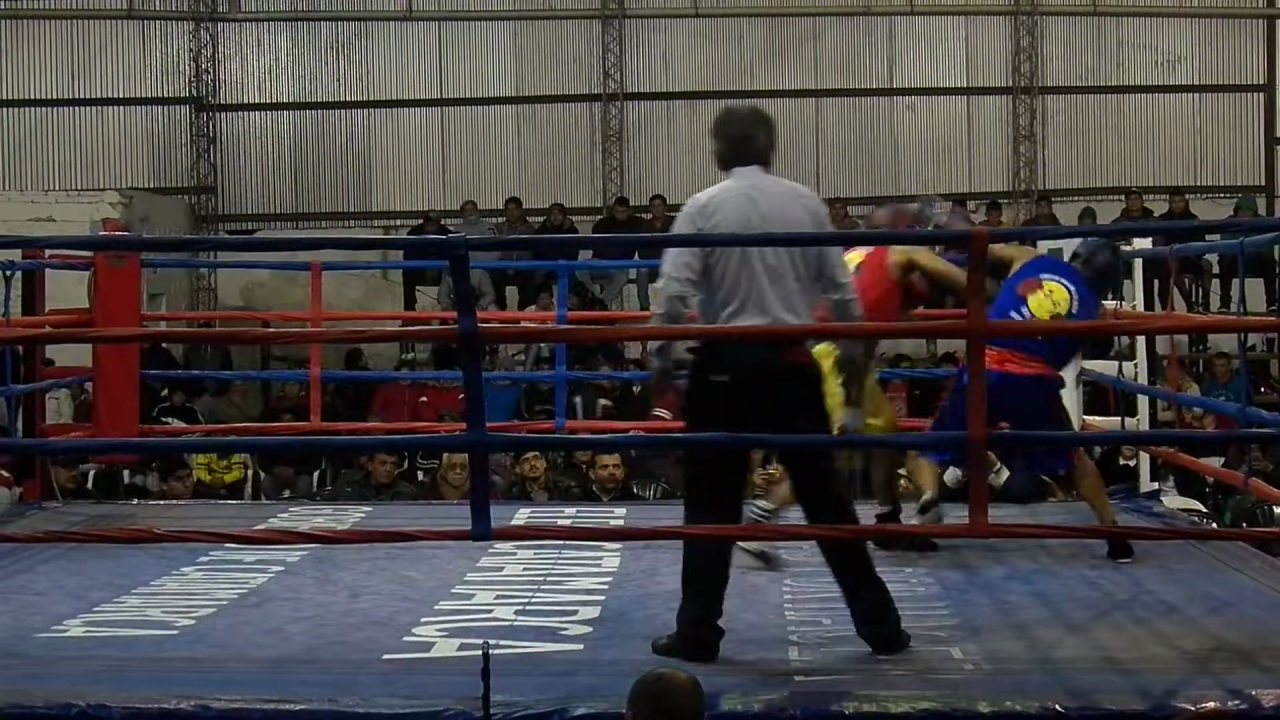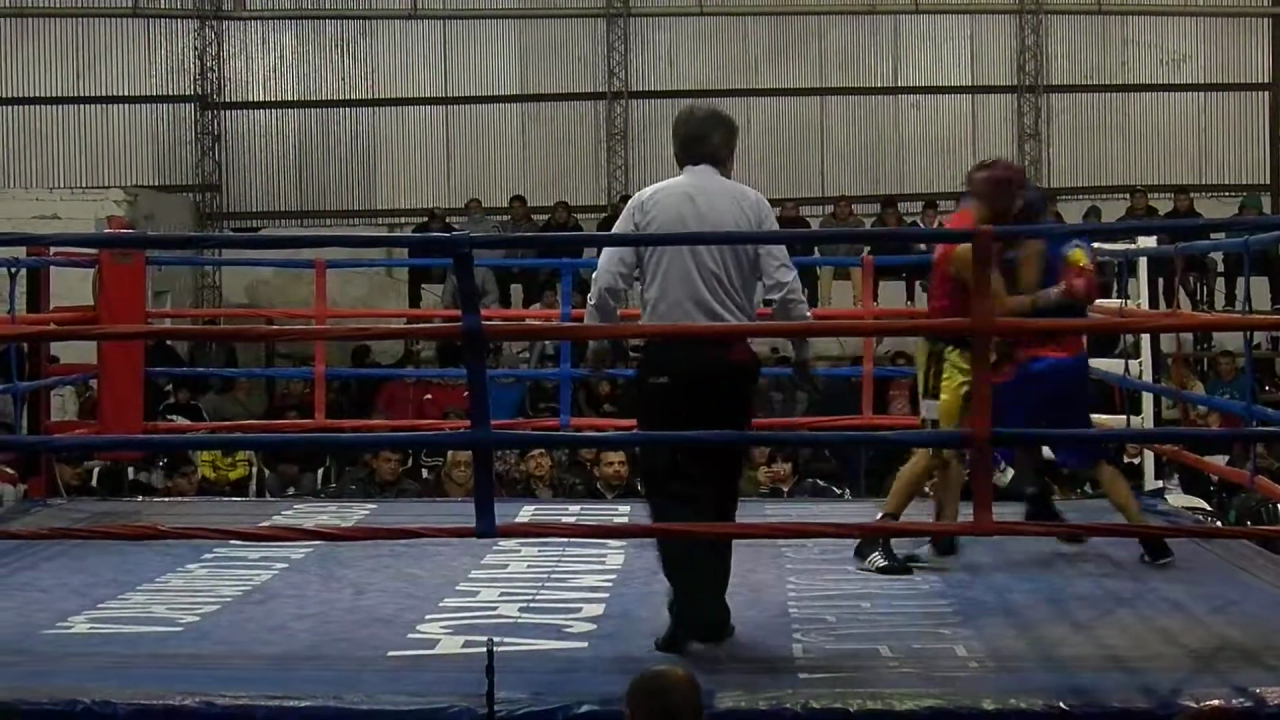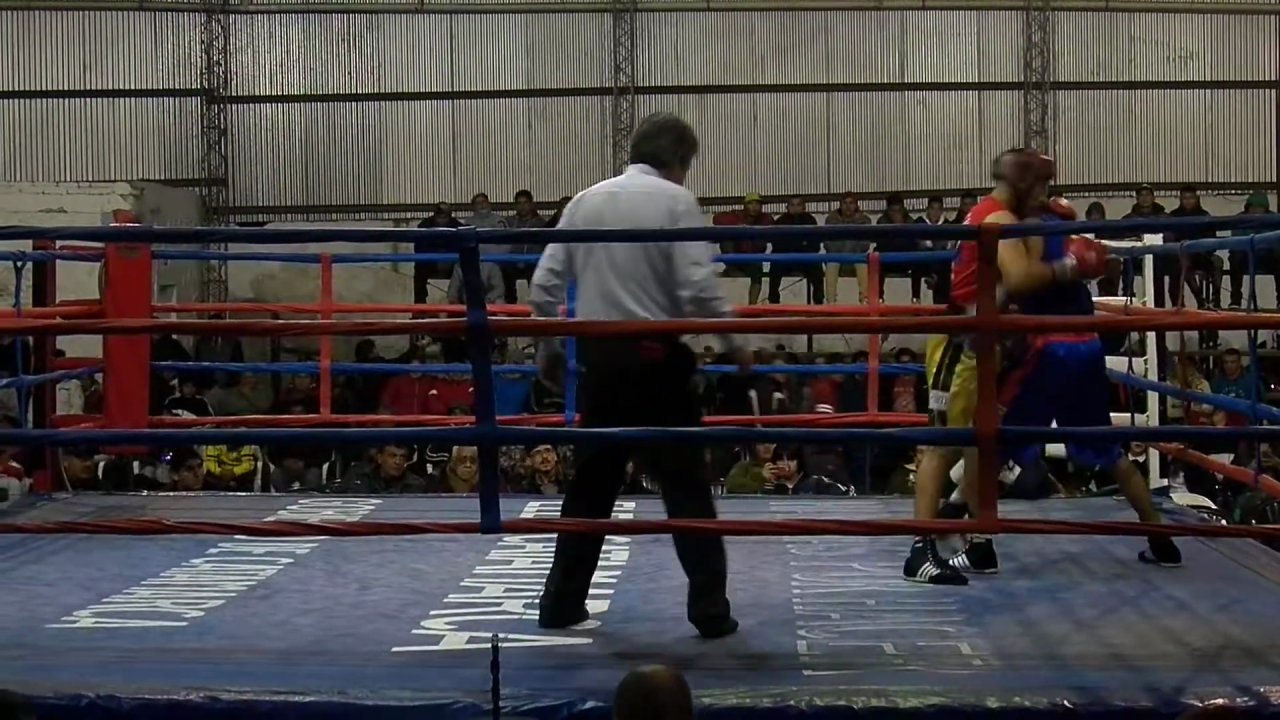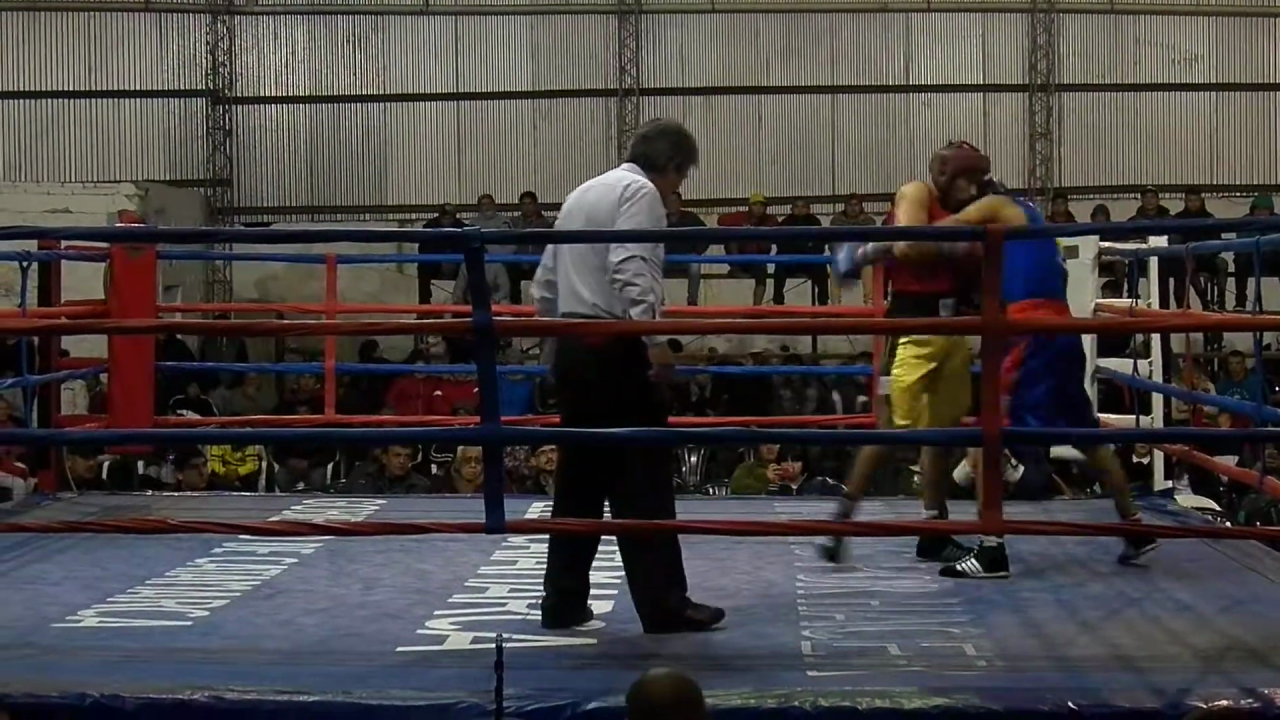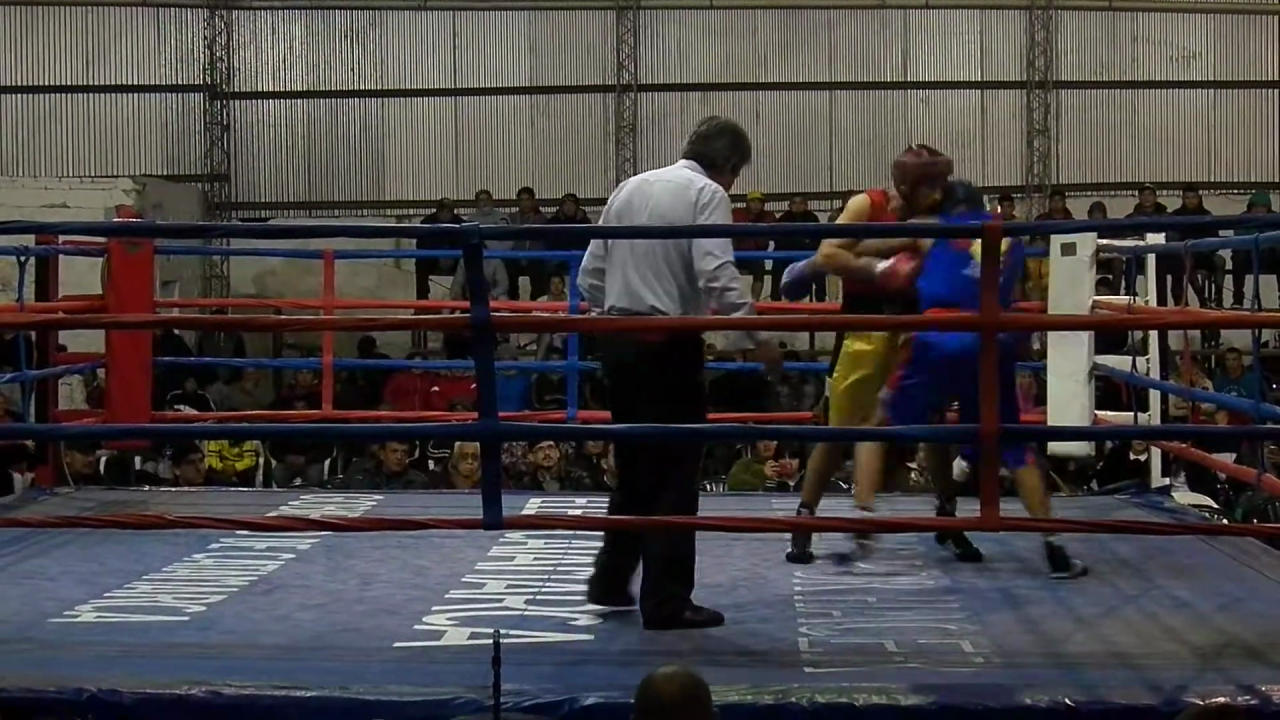
dt=0.5s
person 1, frame 1
left shoulder: (703, 207)
right shoulder: (805, 202)
left elbow: (674, 294)
right elbow: (839, 287)
left wrist: (661, 359)
right wrist: (854, 351)
left hip: (725, 364)
right hip: (791, 361)
left knee: (711, 502)
right knee: (825, 497)
left ankle: (697, 630)
right ankle: (879, 623)
person 1, frame 2
left shoulder: (646, 202)
right shoulder: (749, 203)
left elbow: (606, 284)
right elbow: (782, 286)
left wrist: (599, 340)
right wrist: (801, 348)
left hip: (666, 359)
right hip: (729, 360)
left knee: (667, 486)
right knee: (716, 487)
left ankle: (691, 605)
right ankle: (708, 610)
person 1, frame 3
left shoulder: (585, 201)
right shoulder: (676, 200)
left elbow: (544, 286)
right elbow: (698, 284)
left wrist: (550, 346)
right wrist: (732, 342)
left hip: (599, 355)
right hip: (655, 355)
left knee: (591, 484)
right knee: (685, 485)
left ankle: (562, 600)
right ankle: (709, 607)
person 1, frame 4
left shoulder: (580, 193)
right shoulder: (640, 192)
left elbow: (544, 285)
right elbow: (629, 270)
left wrist: (555, 342)
right wrist: (653, 338)
left hip: (574, 345)
right hip: (615, 346)
left knee: (580, 477)
right knee: (642, 478)
left ankle: (563, 601)
right ankle: (663, 604)
person 1, frame 5
left shoulder: (629, 188)
right shoulder: (706, 194)
left elbow: (590, 271)
right elbow: (718, 277)
right wrist: (757, 337)
left hip: (619, 340)
right hip: (668, 344)
left knee: (634, 465)
right knee: (672, 473)
left ankle: (612, 579)
right ankle: (665, 601)
person 2, frame 1
left shoulder: (856, 256)
right shoulder: (905, 254)
right elbow: (964, 281)
left hip: (840, 352)
right hip: (842, 355)
left knee: (885, 434)
left ankle: (889, 524)
right ankle: (761, 514)
person 2, frame 2
left shoulder: (970, 224)
right shoulder: (969, 245)
right elbow: (1001, 308)
right wrist: (1059, 293)
left hip: (968, 347)
right hip: (948, 350)
left knee: (957, 445)
right knee: (933, 451)
left ankle: (945, 531)
right ankle: (873, 540)
person 2, frame 3
left shoulder: (986, 213)
right shoulder: (1000, 217)
right elbow: (1018, 278)
right wrist: (1070, 265)
left hip: (975, 338)
right hip: (962, 339)
right knee: (942, 444)
right ankle: (921, 551)
person 2, frame 4
left shoulder: (958, 216)
right shoulder: (917, 193)
right elbow: (909, 244)
left hip: (954, 328)
right hip: (912, 327)
left knee: (943, 431)
right knee: (894, 428)
left ankle: (936, 532)
right ankle: (843, 517)
person 2, frame 5
left shoulder: (933, 220)
right shoulder: (868, 205)
right elbow: (829, 255)
right wrist: (878, 270)
right hip: (863, 331)
right knee: (835, 430)
right ankle: (803, 524)
person 3, frame 1
left shoulder: (1030, 260)
right shoulder: (1090, 308)
left elbow: (983, 249)
right elbow: (1060, 358)
left hip: (984, 372)
right hip: (1034, 383)
left knee: (931, 449)
right knee: (1073, 455)
left ankle: (929, 502)
right ankle: (1115, 538)
person 3, frame 2
left shoulder: (1032, 245)
right shoulder: (1079, 246)
left hip: (1034, 363)
right hip: (1072, 361)
right knee: (1092, 457)
right ankle: (1150, 538)
person 3, frame 3
right shoulder: (1064, 227)
left hip: (1050, 351)
right hip: (1087, 349)
right knee: (1110, 454)
left ankle: (981, 547)
right ankle: (1161, 542)
person 3, frame 4
left shoulder: (996, 205)
right shoulder: (1027, 218)
left elbow: (931, 241)
left hip: (1035, 332)
right hip: (1061, 331)
right knee: (1086, 435)
left ankle: (991, 552)
right ankle: (1135, 527)
person 3, frame 5
right shoulder: (1008, 240)
left elbow: (863, 249)
right elbow: (1010, 303)
left hip: (937, 342)
right knee: (1015, 451)
right ankle: (1054, 548)
